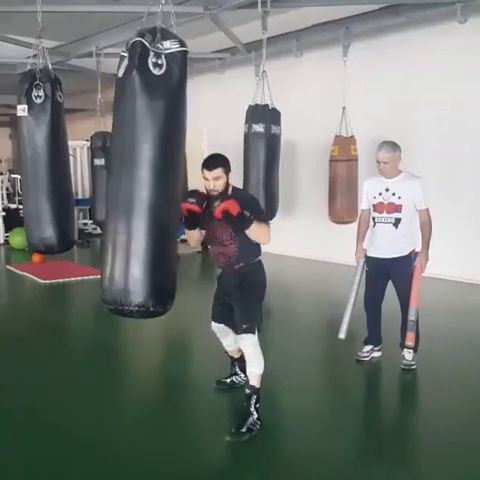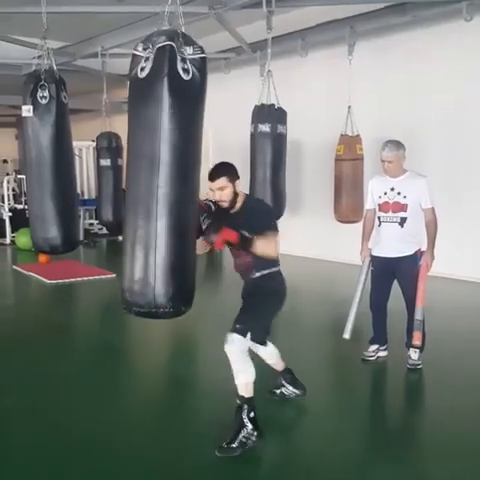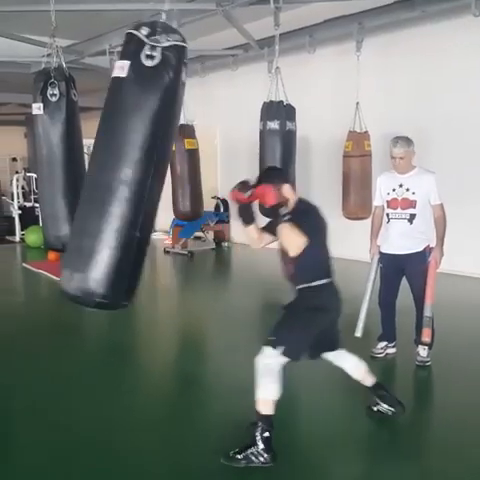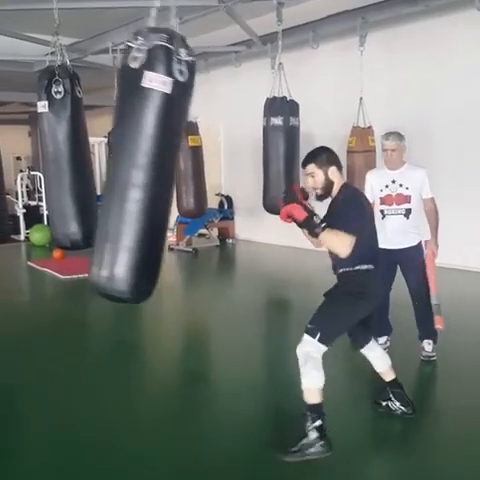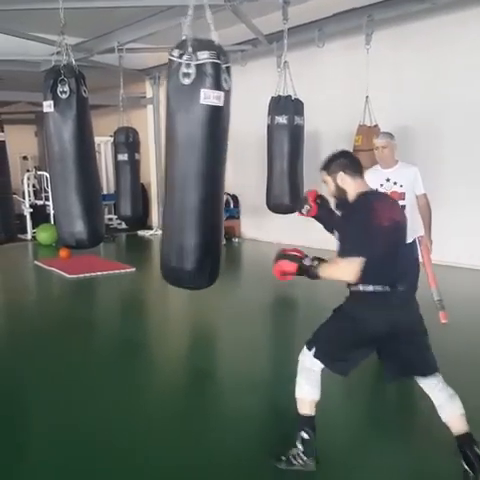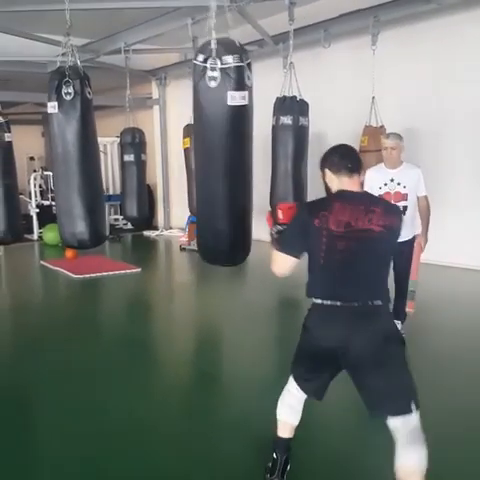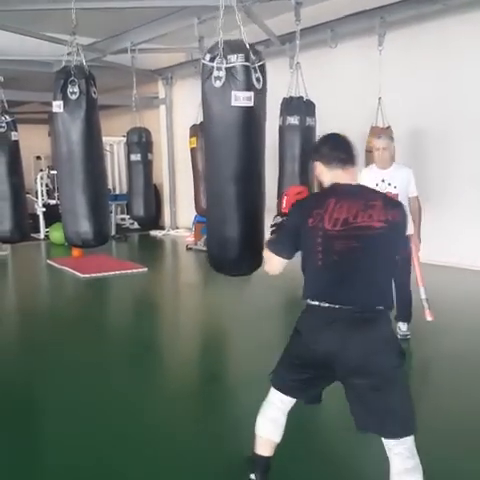
dt=0.5s
person 1, frame 1
left shoulder: (246, 200)
right shoulder: (206, 203)
left elbow: (264, 237)
right elbow: (193, 240)
left wrist: (239, 215)
right wrist: (191, 217)
left hip: (250, 276)
right hip: (226, 275)
left knee: (248, 337)
right knee: (219, 324)
left ankle: (253, 411)
right ankle: (239, 372)
person 1, frame 2
left shoulder: (258, 210)
right shoulder: (220, 212)
left elbow: (272, 248)
right elbow: (204, 243)
left wrist: (240, 238)
right wrist: (202, 225)
left hip: (268, 285)
right hip: (254, 284)
left knee: (235, 345)
right knee: (255, 339)
left ankle: (248, 424)
right ankle: (290, 383)
person 1, frame 3
left shoulder: (307, 213)
right shoulder: (288, 216)
left elbow: (294, 247)
right elbow: (257, 240)
left wrist: (278, 212)
right wrist: (245, 211)
left hip: (315, 299)
right hip: (323, 298)
left knee: (267, 361)
right knee: (333, 352)
left ankle: (262, 445)
right ankle: (386, 400)
person 1, frame 4
left shoulder: (350, 199)
right shoulder: (340, 200)
left elbow: (343, 247)
right elbow: (319, 241)
left wrist: (309, 220)
right wrist: (301, 215)
left hip: (356, 285)
right hip: (362, 284)
left knee: (308, 349)
right knee: (364, 341)
left ankle: (317, 433)
right ankle: (399, 398)
person 1, frame 5
left shoulder: (356, 210)
right shoulder: (390, 206)
left elbow: (350, 270)
left wrist: (304, 265)
left hip: (366, 306)
right hip: (403, 304)
left knee: (309, 361)
right knee: (432, 380)
left ankle: (304, 448)
person 1, frame 6
left shoulder: (311, 212)
right shoulder: (392, 215)
left elbow: (280, 267)
left wrist: (279, 232)
left hip: (324, 321)
right hip: (374, 324)
left knee: (296, 387)
right knee: (405, 422)
person 1, frame 7
left shoulder: (305, 209)
right shoulder: (392, 209)
left elbow: (273, 266)
left wrist: (282, 222)
left hip: (318, 326)
right hip: (373, 331)
left knee: (280, 397)
right knee: (401, 441)
person 2, frame 1
left shoulder: (413, 183)
right shoulder: (370, 184)
left elbow: (425, 218)
left wrist: (424, 250)
right wrist: (360, 244)
left hip: (404, 255)
right hip: (374, 255)
left knee: (408, 304)
right knee: (371, 302)
left ankle: (409, 349)
right ankle: (373, 345)
person 2, frame 2
left shoulder: (419, 183)
right shoulder: (375, 183)
left elbow: (430, 217)
left wrist: (430, 250)
right wrist: (365, 244)
left hip: (409, 255)
right hip: (380, 254)
left knee: (414, 303)
right knee: (377, 302)
left ankle: (414, 348)
right ankle: (379, 344)
person 2, frame 3
left shoulder: (427, 179)
right shoulder: (383, 179)
left elbow: (439, 213)
left wrist: (438, 246)
right wrist: (373, 241)
left hip: (418, 251)
right hip: (388, 251)
left knee: (422, 300)
right knee: (386, 299)
left ankle: (423, 345)
right ankle: (387, 341)
person 2, frame 4
left shoulder: (418, 174)
right shoulder: (373, 176)
left elbow: (429, 206)
left wrist: (433, 238)
left hip: (411, 245)
right hip: (381, 246)
left knee: (420, 293)
right knee: (379, 294)
left ankle: (427, 339)
right ankle: (382, 335)
person 2, frame 5
left shoulder: (411, 172)
right shoulder: (369, 176)
left elbow: (423, 202)
left wrist: (426, 234)
left hip: (407, 241)
left knee: (408, 287)
person 2, frame 6
left shoulder: (414, 173)
right shoulder: (371, 174)
left elbow: (423, 202)
left wrist: (424, 232)
left hip: (405, 239)
left knee: (402, 282)
left ankle: (398, 319)
person 2, frame 7
left shoulder: (405, 173)
right shoulder: (365, 174)
left elbow: (414, 203)
left wrist: (416, 234)
left hip: (400, 238)
left knee: (402, 282)
left ankle: (402, 321)
